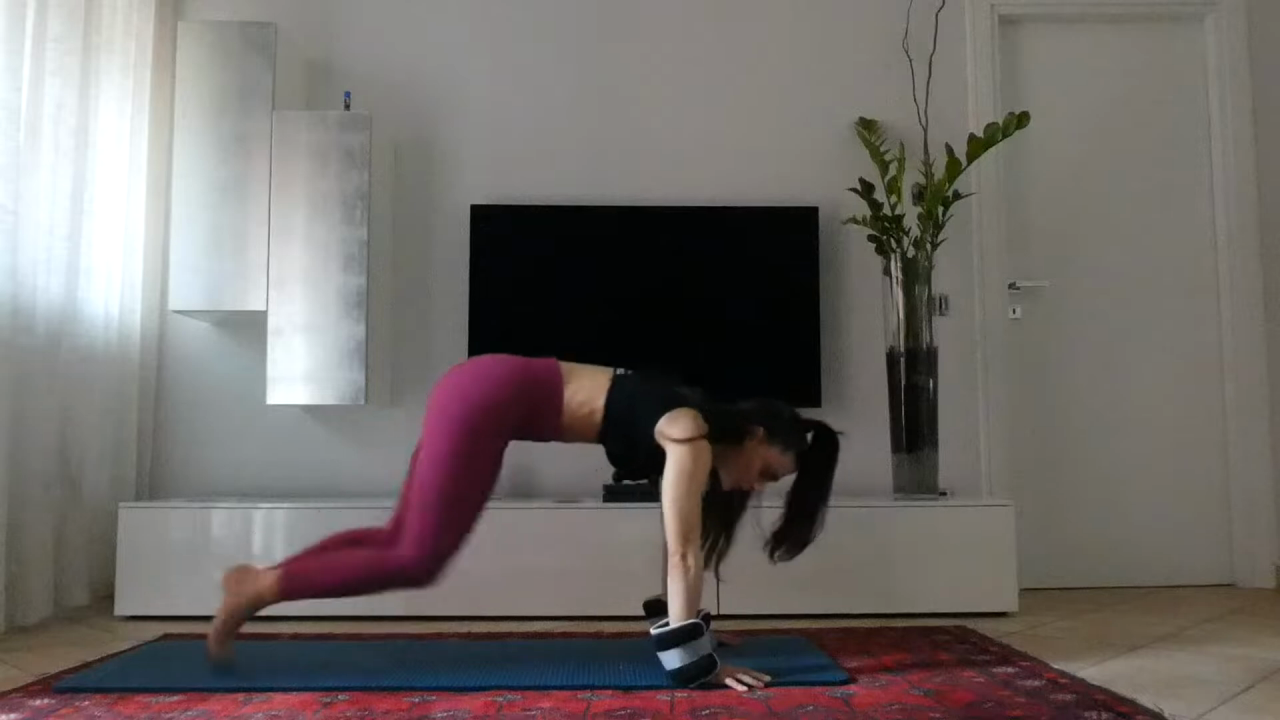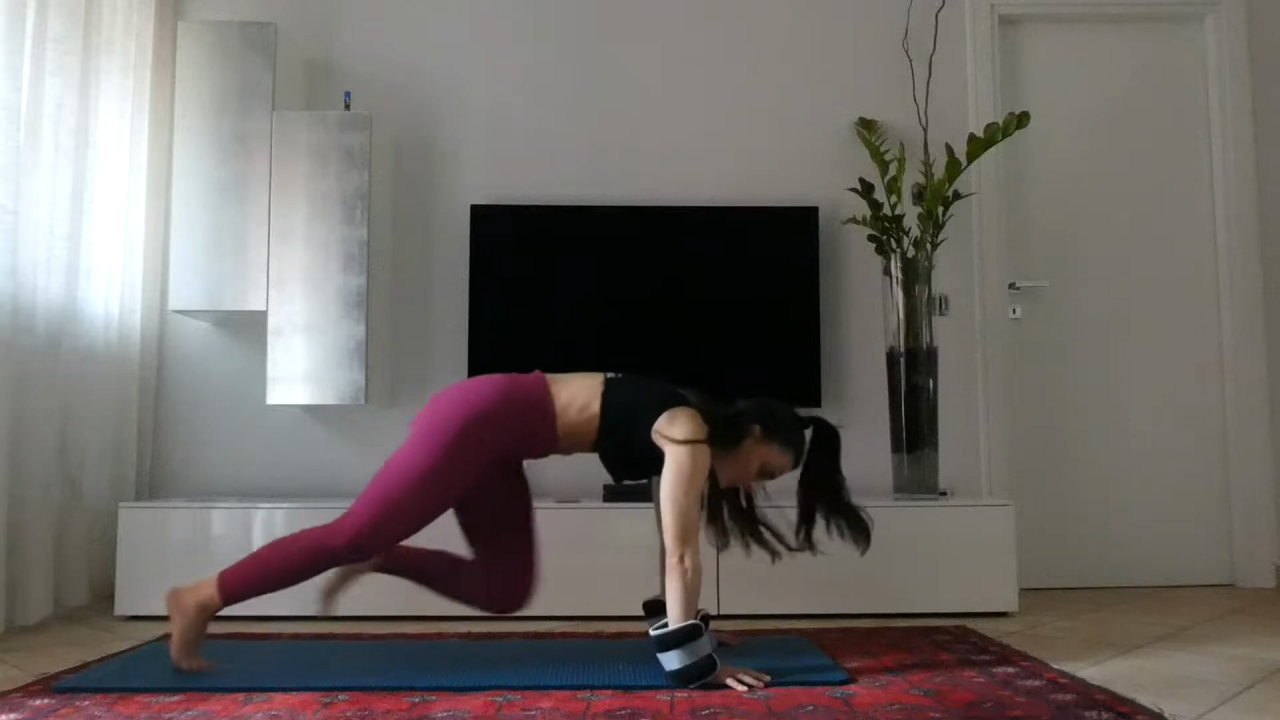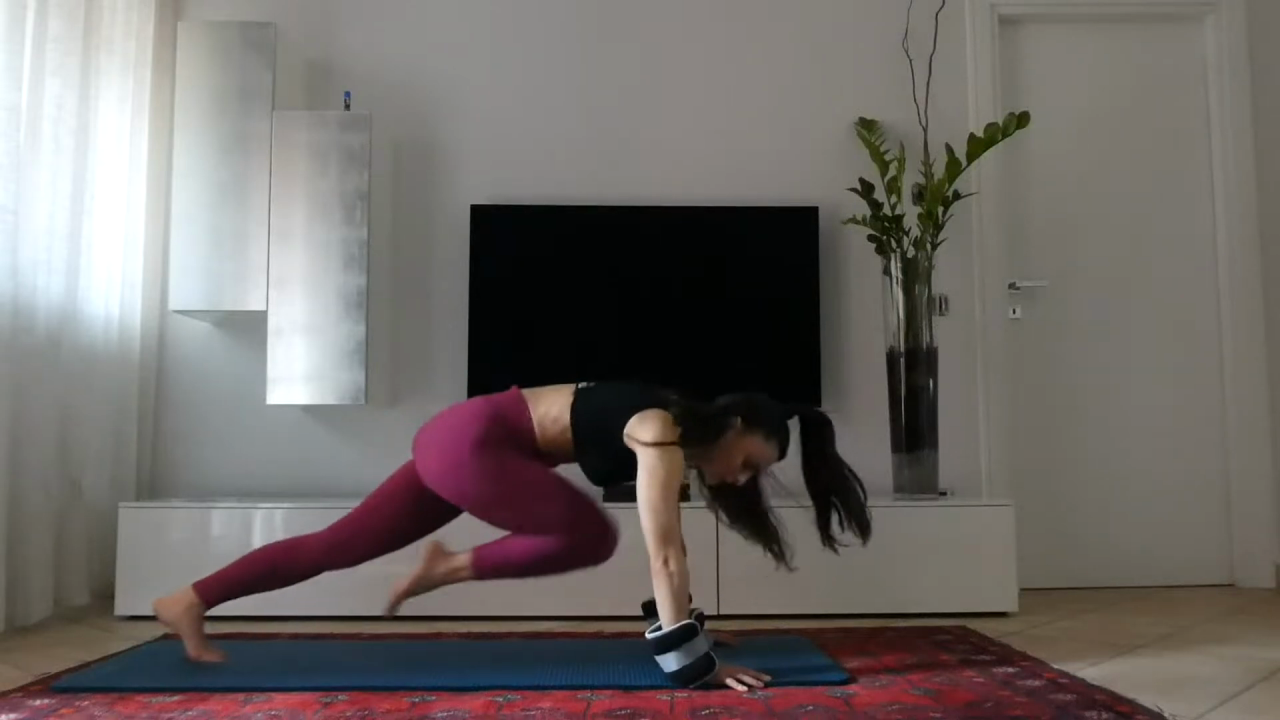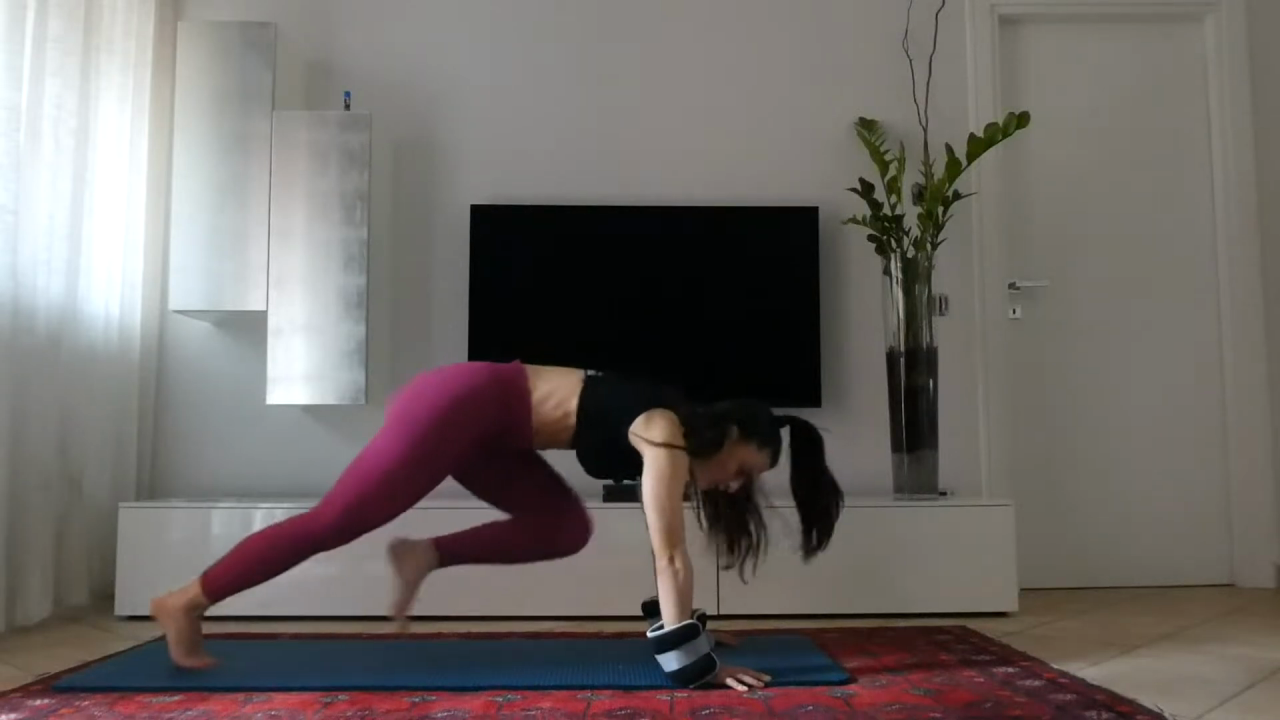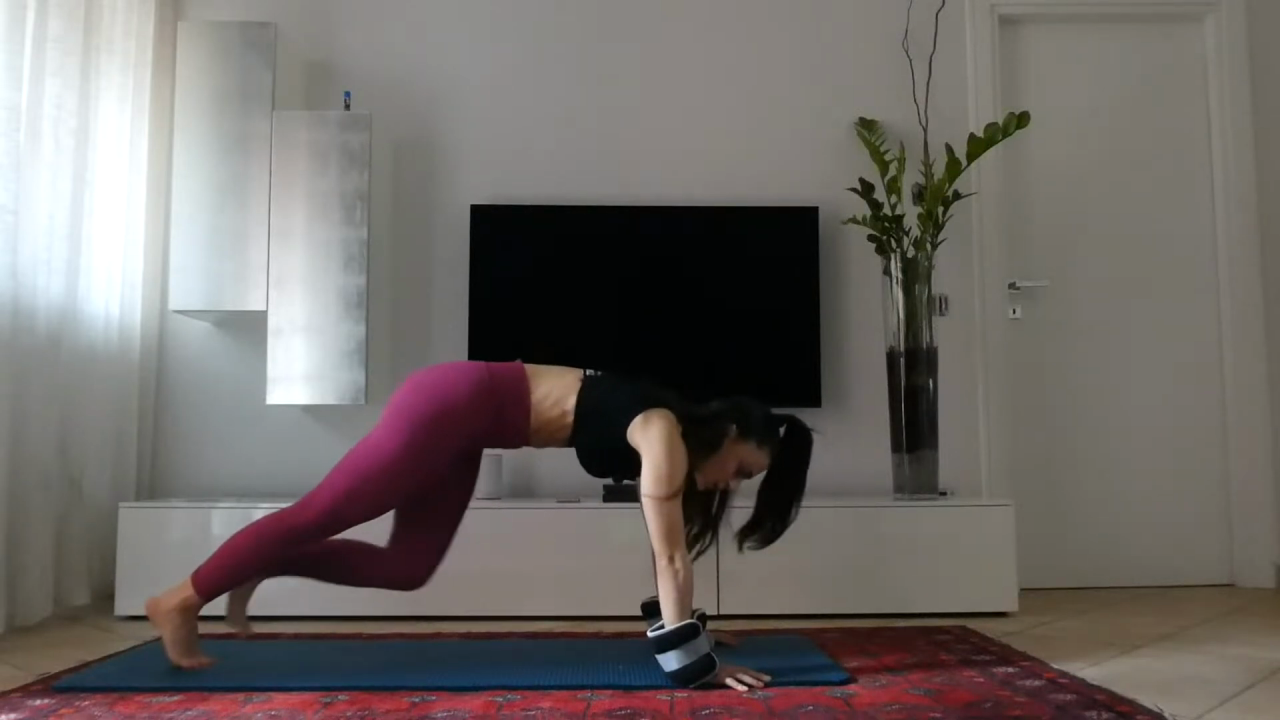
dt=0.4s
person 1, frame 1
left shoulder: (698, 437)
right shoulder: (692, 434)
left elbow: (684, 553)
right elbow: (682, 555)
left wrist: (691, 639)
right wrist: (692, 657)
left hip: (490, 397)
right hip: (486, 395)
left knee: (405, 539)
right knee: (420, 556)
left ankle: (268, 581)
right ankle: (264, 586)
person 1, frame 2
left shoulder: (690, 435)
right shoulder: (690, 433)
left elbow: (679, 552)
right elbow: (680, 555)
left wrist: (688, 637)
right wrist: (692, 659)
left hip: (493, 426)
right hip: (478, 416)
left knee: (506, 592)
right knee: (353, 533)
left ankle: (374, 555)
right ankle: (200, 597)
person 1, frame 3
left shoulder: (682, 435)
right shoulder: (663, 433)
left elbow: (666, 556)
right elbow: (664, 555)
left wrist: (686, 637)
right wrist: (690, 660)
left hip: (469, 440)
right hip: (467, 440)
left knee: (341, 542)
right knee: (592, 538)
left ankle: (189, 602)
right ankle: (453, 563)
person 1, frame 4
left shoulder: (673, 433)
right shoulder: (669, 433)
left elbow: (670, 557)
right elbow: (669, 557)
left wrist: (691, 635)
right wrist: (691, 657)
left hip: (476, 419)
right hip: (458, 404)
left knee: (566, 528)
right knee: (329, 523)
left ankle: (429, 555)
right ankle: (182, 604)
person 1, frame 5
left shoulder: (674, 438)
right shoulder: (667, 433)
left elbow: (671, 554)
right elbow: (669, 558)
left wrist: (689, 639)
right wrist: (693, 660)
left hip: (465, 416)
right hip: (455, 403)
left knee: (407, 568)
right knee: (319, 514)
left ankle: (261, 563)
right ankle: (179, 602)
